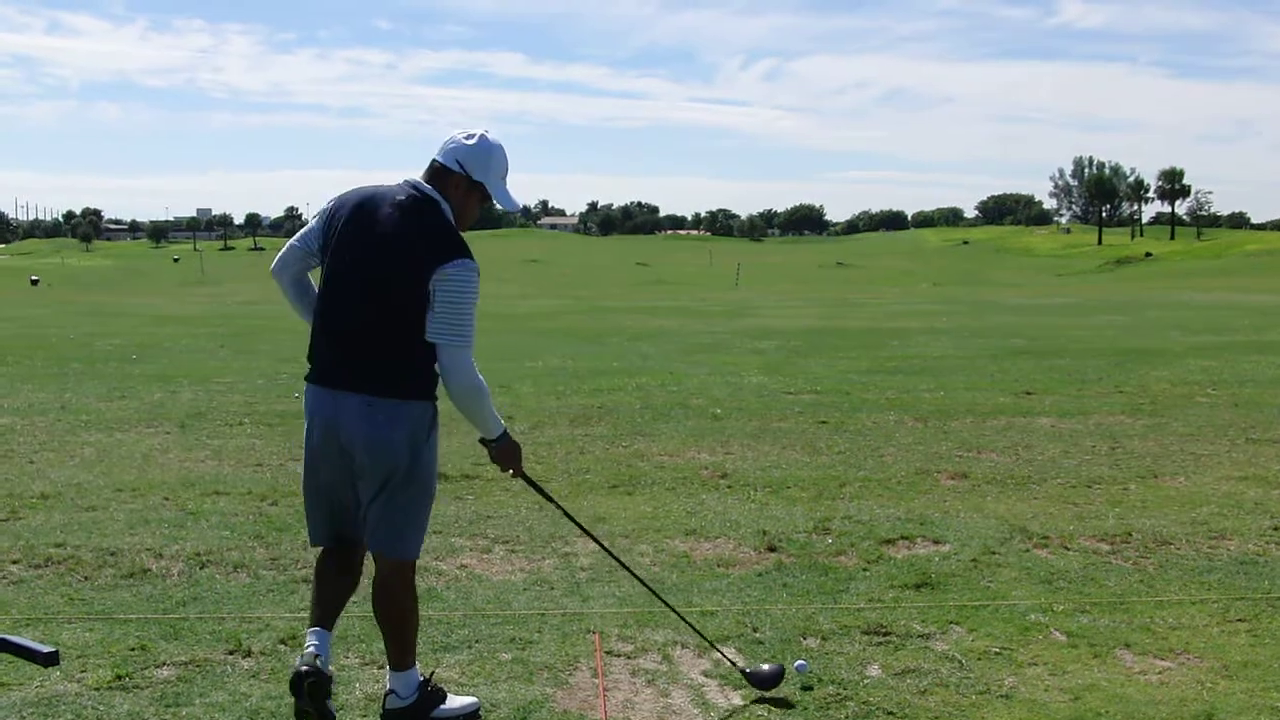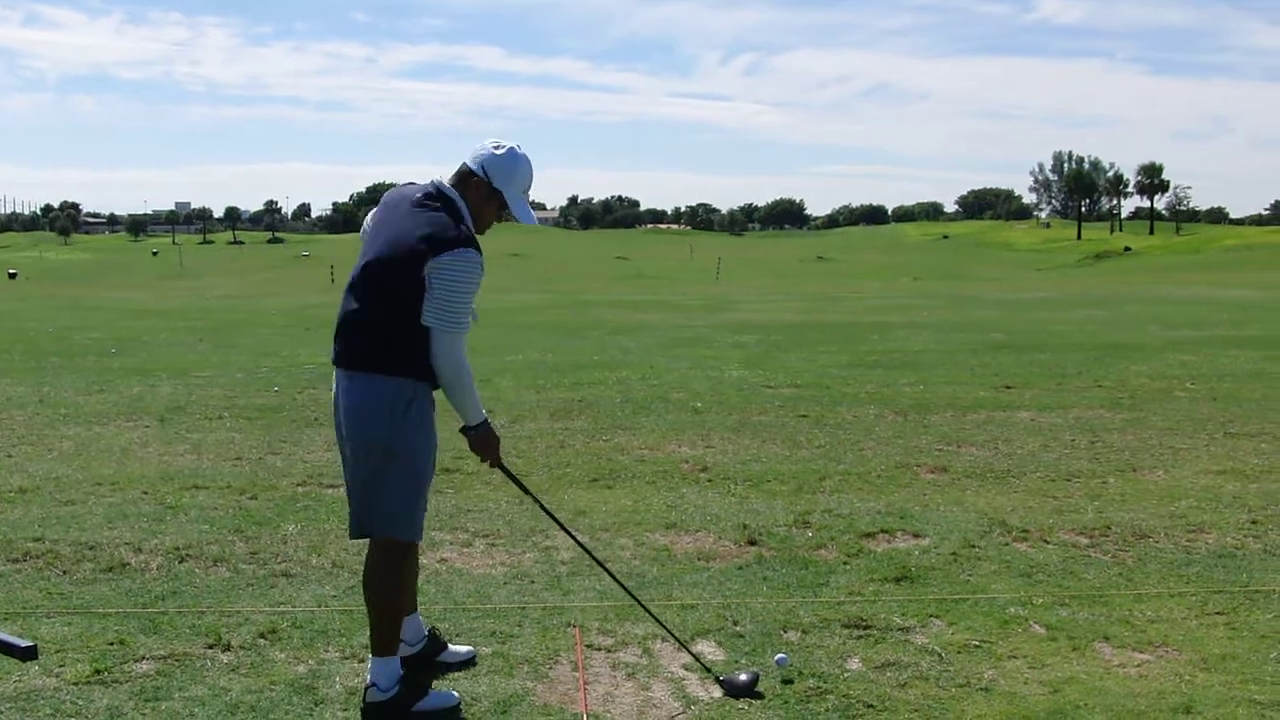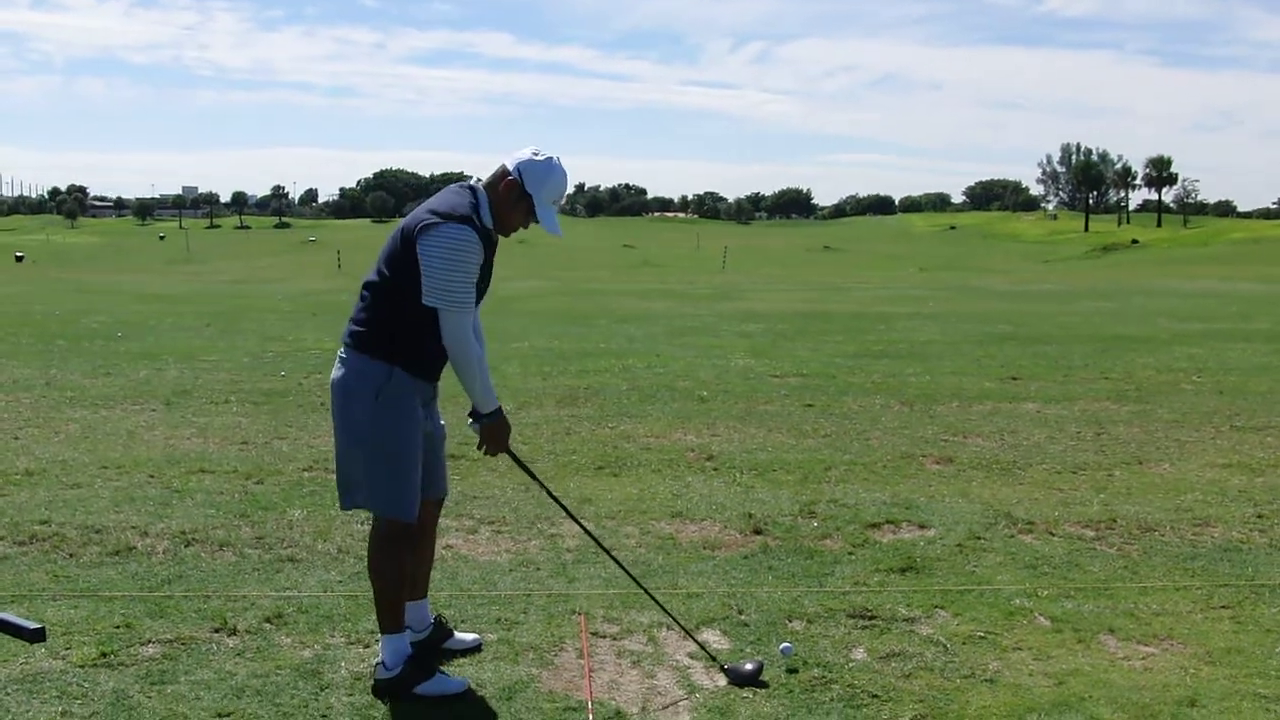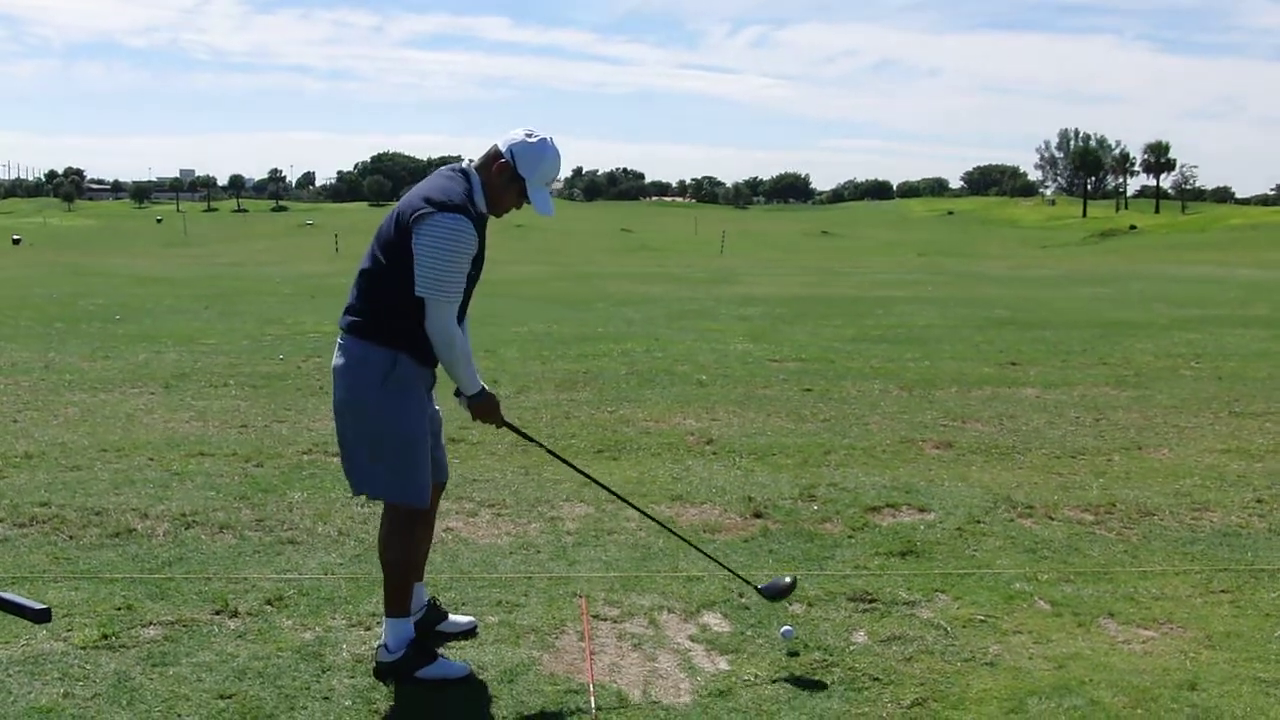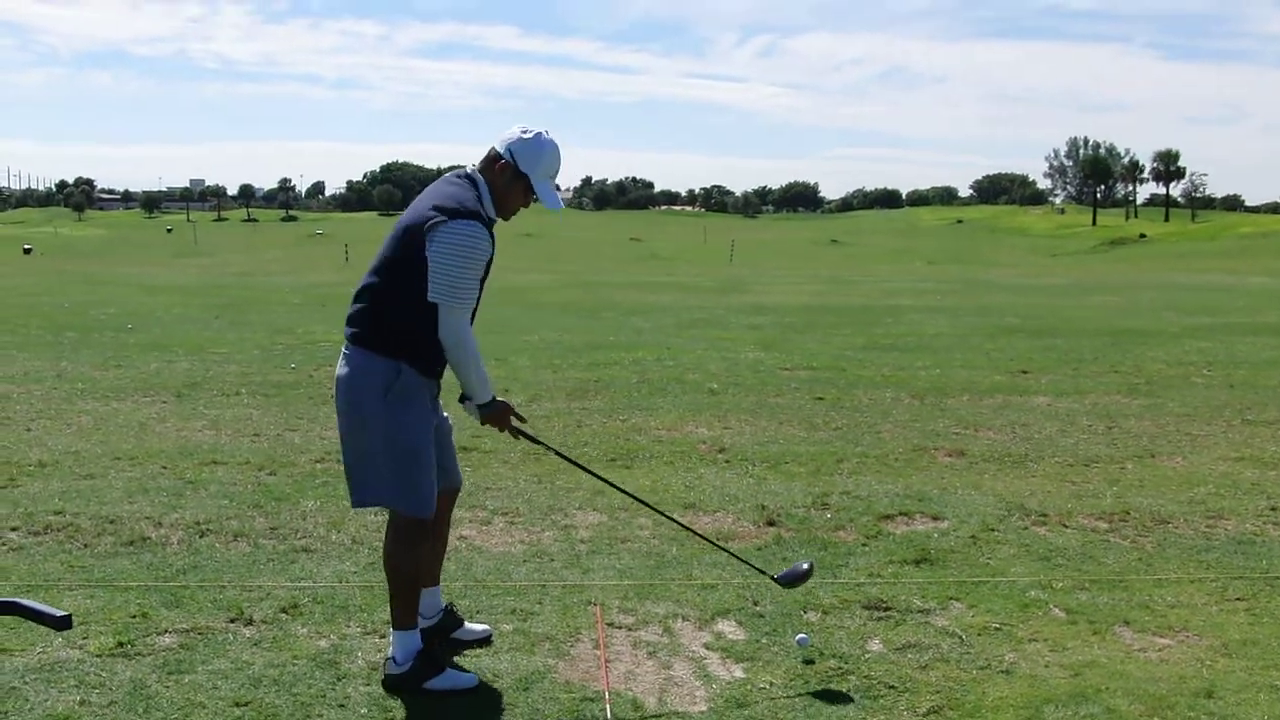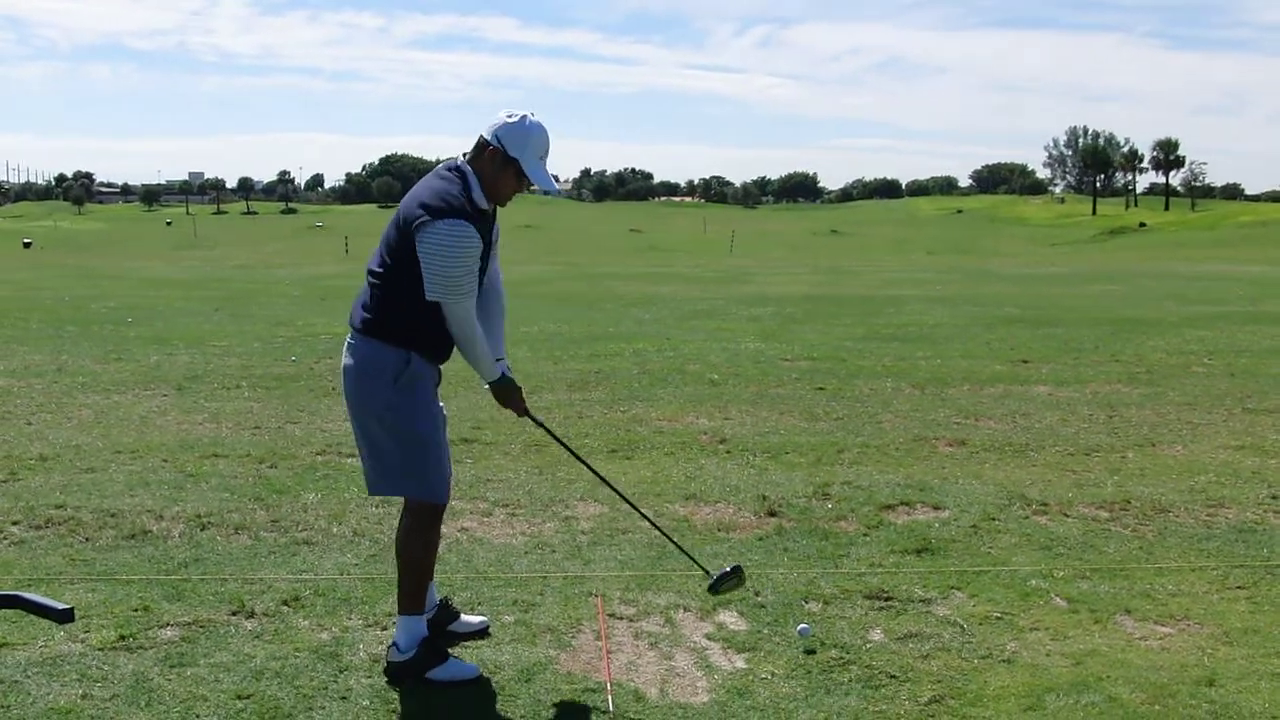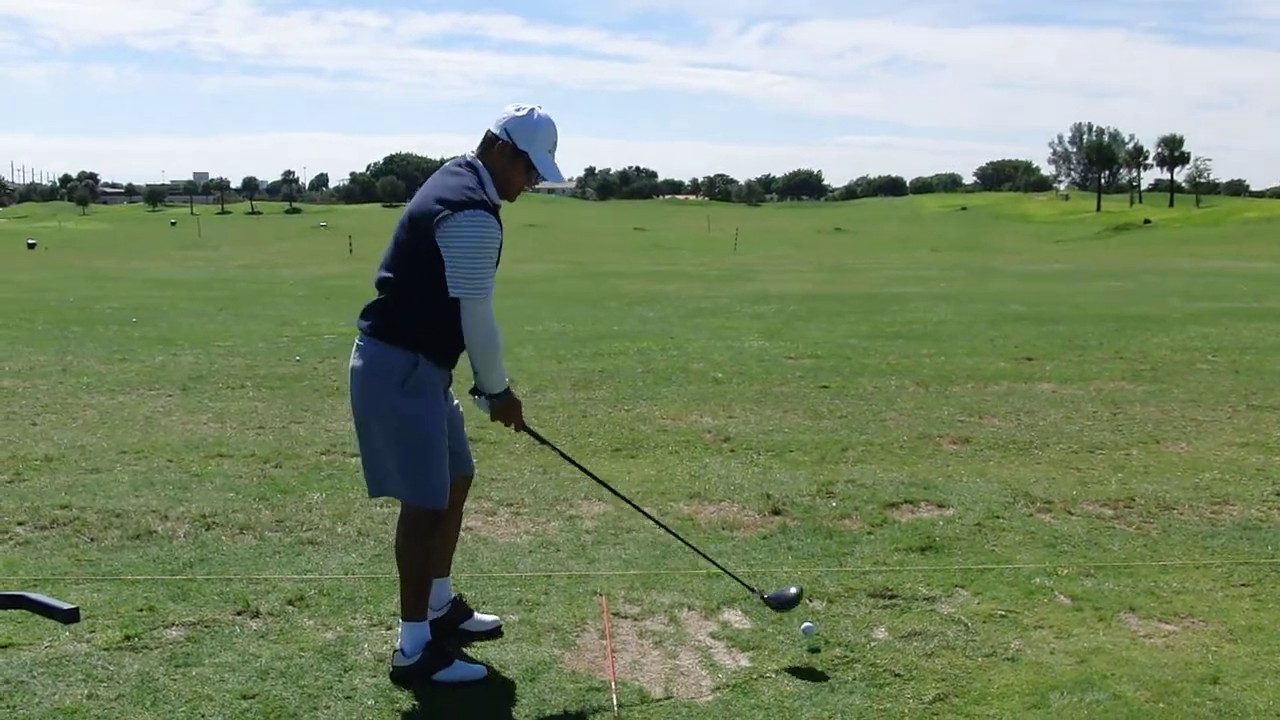
dt=0.5s
person 1, frame 1
left shoulder: (350, 203)
right shoulder: (452, 257)
left elbow: (286, 269)
right elbow: (457, 371)
right wrist: (496, 435)
left hip: (326, 398)
right hip: (395, 414)
left knee: (344, 539)
right knee: (394, 556)
left ankle: (315, 656)
person 1, frame 2
left shoulder: (401, 198)
right shoulder: (457, 250)
left elbow: (370, 234)
right elbow: (446, 356)
right wrist: (476, 425)
left hip: (356, 383)
right hip: (392, 393)
left knee: (397, 528)
right knee: (392, 536)
left ankle: (412, 641)
person 1, frame 3
left shoulder: (472, 222)
right shoulder: (455, 232)
left elbow: (466, 324)
right elbow: (456, 336)
left wrist: (485, 405)
right wrist: (489, 411)
left hip: (408, 378)
right hip: (378, 379)
left knee: (426, 504)
right knee: (396, 517)
left ankle: (419, 626)
right ankle: (395, 663)
person 1, frame 4
left shoulder: (455, 195)
right shoulder: (451, 218)
left elbow: (451, 312)
right elbow: (440, 324)
left wrist: (468, 382)
right wrist: (473, 391)
left hip: (400, 361)
right hip: (380, 363)
left knee: (428, 488)
right knee: (407, 501)
left ankle: (414, 607)
right ankle: (397, 646)
person 1, frame 5
left shoulder: (457, 196)
right shoulder: (465, 225)
right elbow: (453, 331)
left wrist: (475, 393)
right wrist: (485, 400)
left hip: (406, 370)
right hip: (384, 375)
left knee: (442, 493)
right knee: (412, 511)
left ankle: (430, 614)
right ankle: (406, 657)
person 1, frame 6
left shoulder: (471, 198)
right shoulder: (451, 219)
left elbow: (489, 286)
right elbow: (460, 317)
left wrist: (500, 368)
right wrist: (495, 379)
left hip: (408, 360)
right hip: (388, 363)
left knee: (432, 491)
right knee: (425, 498)
left ankle: (427, 608)
right ankle: (409, 646)
person 1, frame 7
left shoulder: (464, 186)
right shoulder: (469, 212)
left elbow: (472, 308)
right elbow: (476, 320)
left wrist: (489, 385)
right wrist: (497, 390)
left hip: (419, 364)
right hip: (398, 367)
left knee: (454, 484)
right knee: (426, 502)
left ankle: (439, 605)
right ankle: (414, 649)
